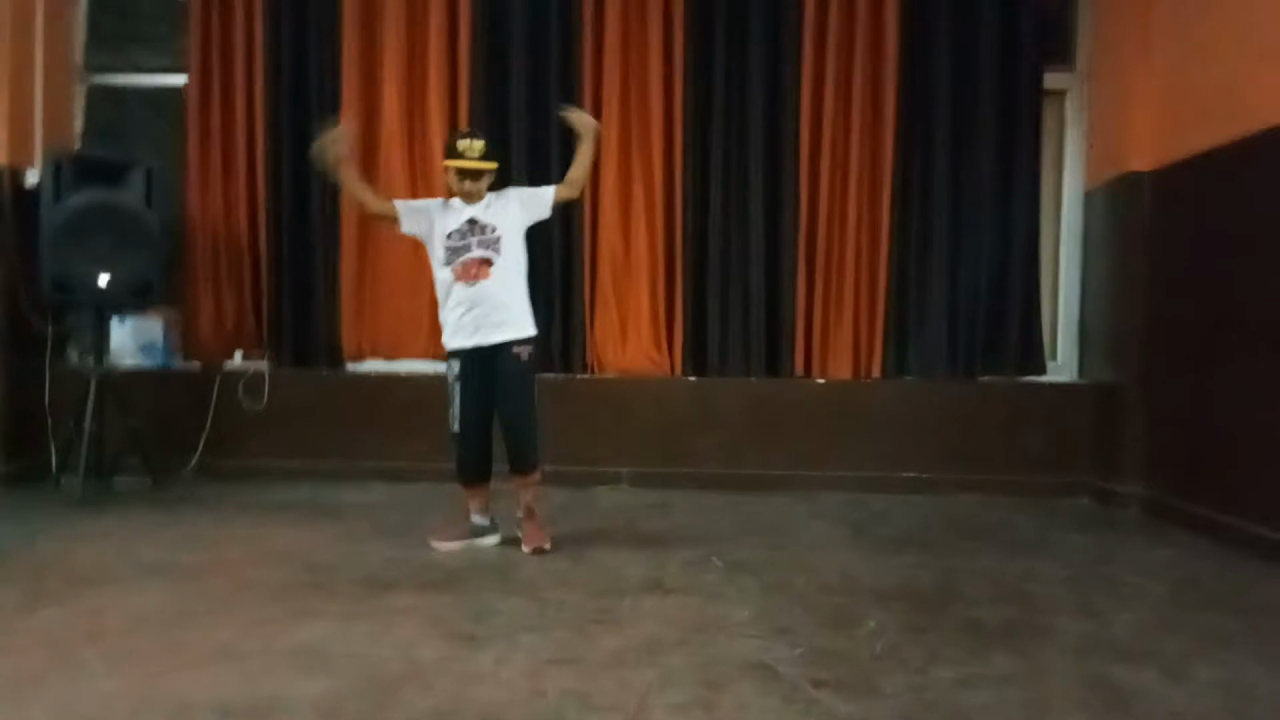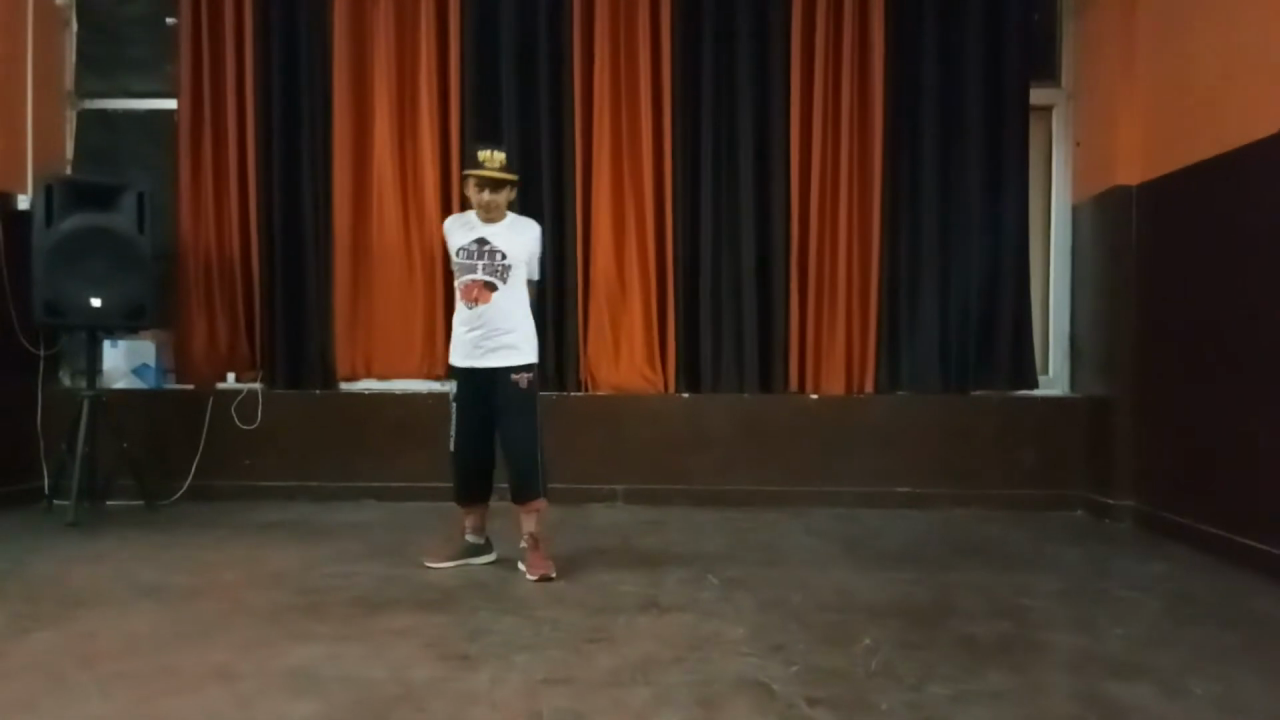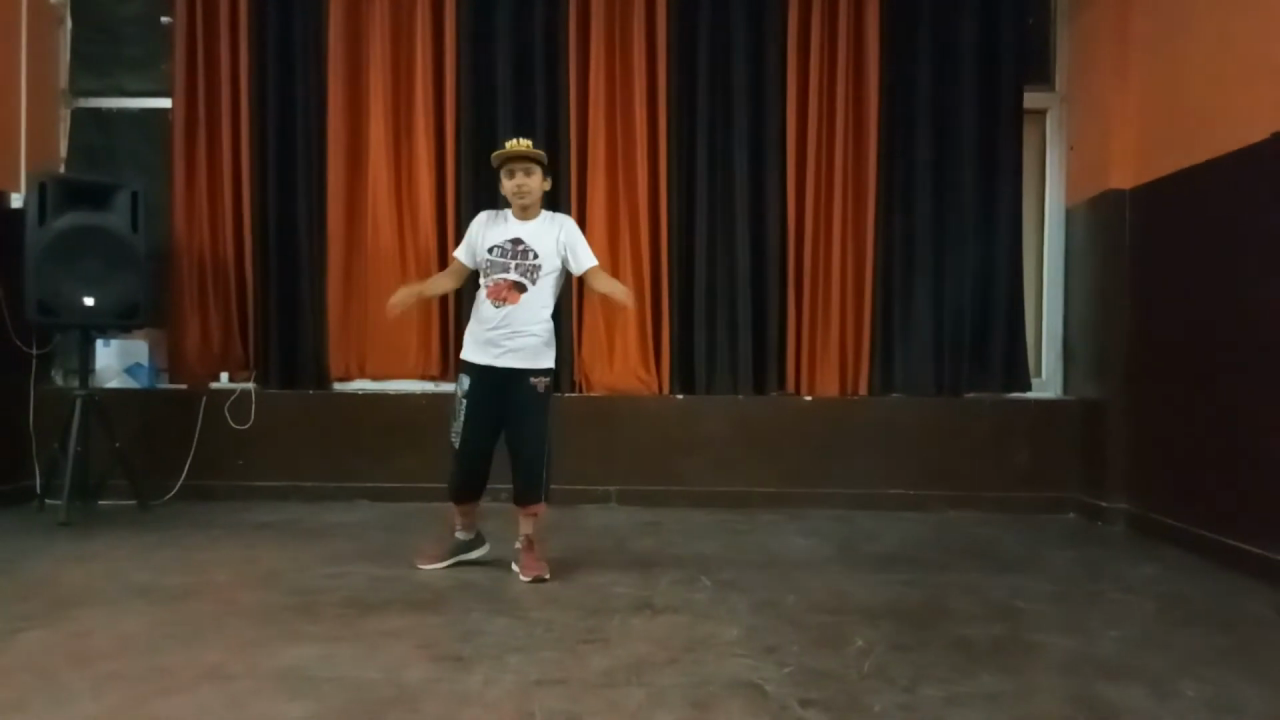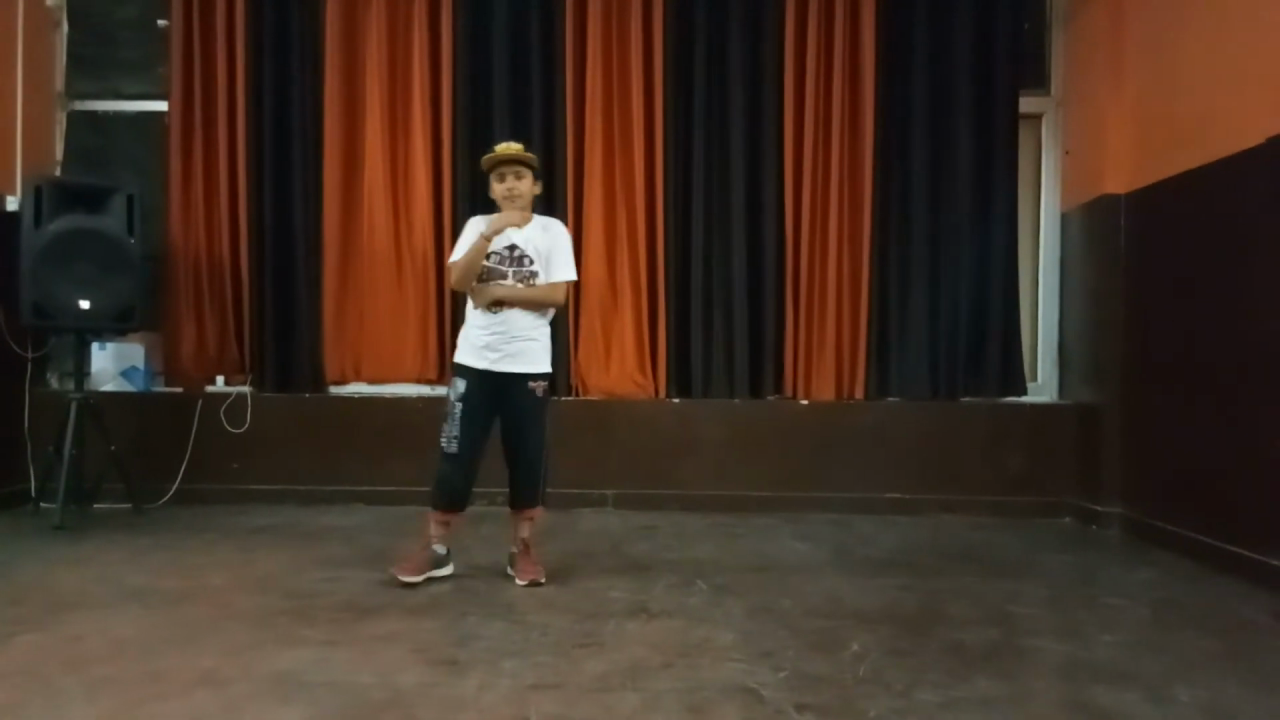
dt=0.4s
person 1, frame 1
left shoulder: (514, 203)
right shoulder: (430, 213)
left elbow: (570, 189)
right elbow: (372, 203)
left wrist: (587, 137)
right wrist: (343, 160)
left hip: (513, 337)
right hip: (462, 342)
left knee: (520, 426)
right knee: (468, 433)
left ankle: (530, 516)
right ankle: (479, 520)
person 1, frame 2
left shoulder: (528, 231)
right shoulder: (454, 226)
left wrist: (515, 327)
left hip: (515, 360)
right hip: (465, 361)
left knee: (522, 451)
right knee: (466, 454)
left ankle: (531, 544)
right ankle: (474, 538)
person 1, frame 3
left shoulder: (561, 228)
right shoulder: (484, 223)
left elbow: (593, 274)
right elbow: (455, 275)
left wrist: (612, 287)
right wrist: (416, 292)
left hip: (531, 360)
right hip: (479, 357)
left knee: (530, 454)
right knee: (467, 451)
left ankle: (527, 545)
right ankle: (466, 535)
person 1, frame 4
left shoulder: (553, 231)
right shoulder: (477, 226)
left elbow: (557, 295)
right elbow: (459, 281)
left wrist: (499, 292)
right wrist: (490, 233)
left hip: (528, 365)
right hip: (474, 361)
left knee: (527, 460)
right knee: (457, 455)
left ankle: (522, 550)
right ankle: (436, 547)
